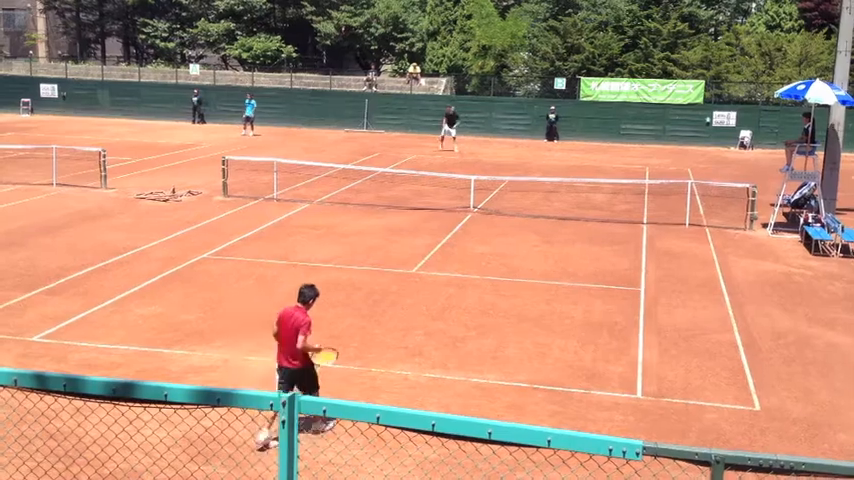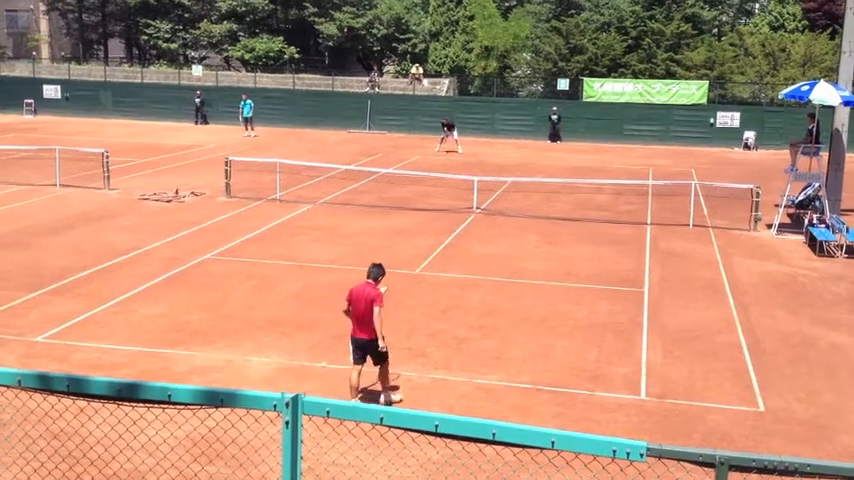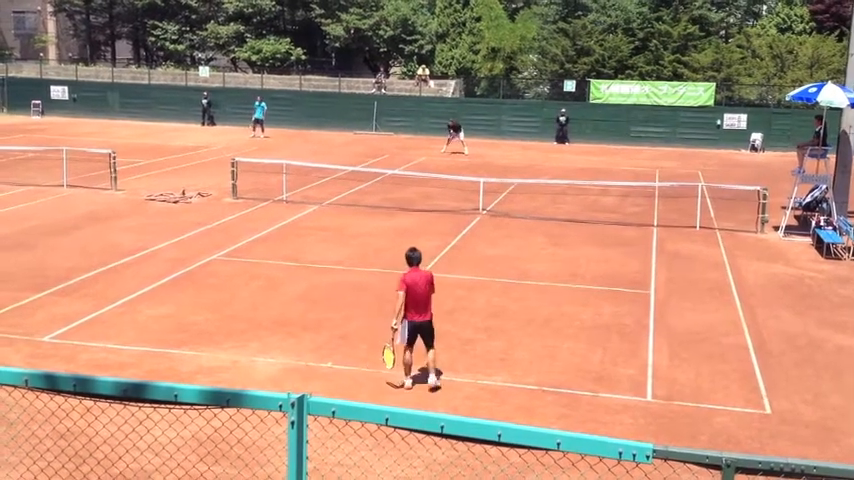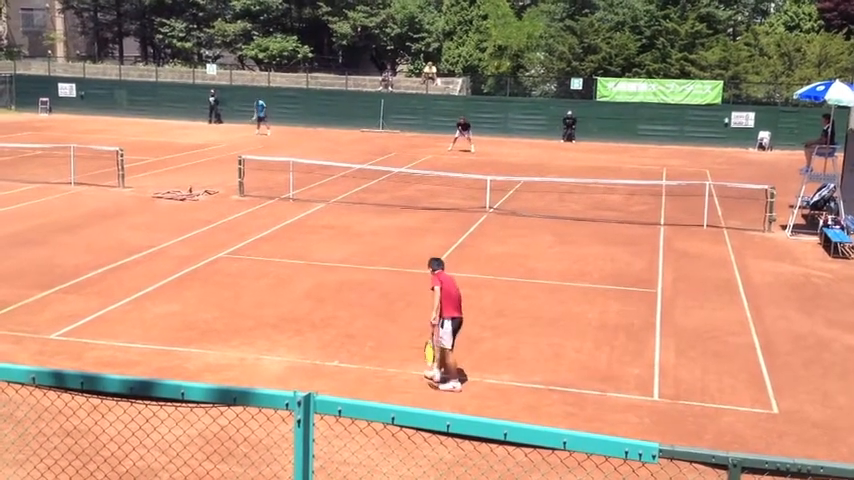
dt=1s
person 1, frame 1
left shoulder: (284, 312)
right shoulder: (305, 320)
left elbow: (275, 334)
right elbow: (300, 346)
right wrist: (315, 348)
left hip: (283, 365)
right hip: (300, 366)
right knee: (313, 395)
left ankle: (264, 435)
right ankle: (318, 424)
person 1, frame 2
left shoulder: (354, 289)
right shoulder: (376, 293)
left elbow: (346, 310)
right elbow: (376, 317)
right wrist: (381, 339)
left hip: (356, 337)
right hip: (371, 338)
left knee: (356, 368)
right knee: (383, 364)
left ankle: (353, 400)
right ankle: (386, 395)
person 1, frame 3
left shoulder: (405, 278)
right shoulder: (428, 275)
left elbow: (400, 299)
left wrist: (395, 319)
left hip: (410, 320)
right hip: (426, 319)
left knee: (408, 349)
right knee: (430, 348)
left ankle: (408, 379)
right ankle: (432, 377)
person 1, frame 4
left shoulder: (436, 277)
right shoulder: (449, 278)
left elbow: (437, 293)
left wrist: (433, 314)
left hip: (448, 318)
right hip: (457, 317)
left knee: (447, 350)
right knee: (442, 346)
left ankle: (454, 382)
right ankle: (437, 372)
